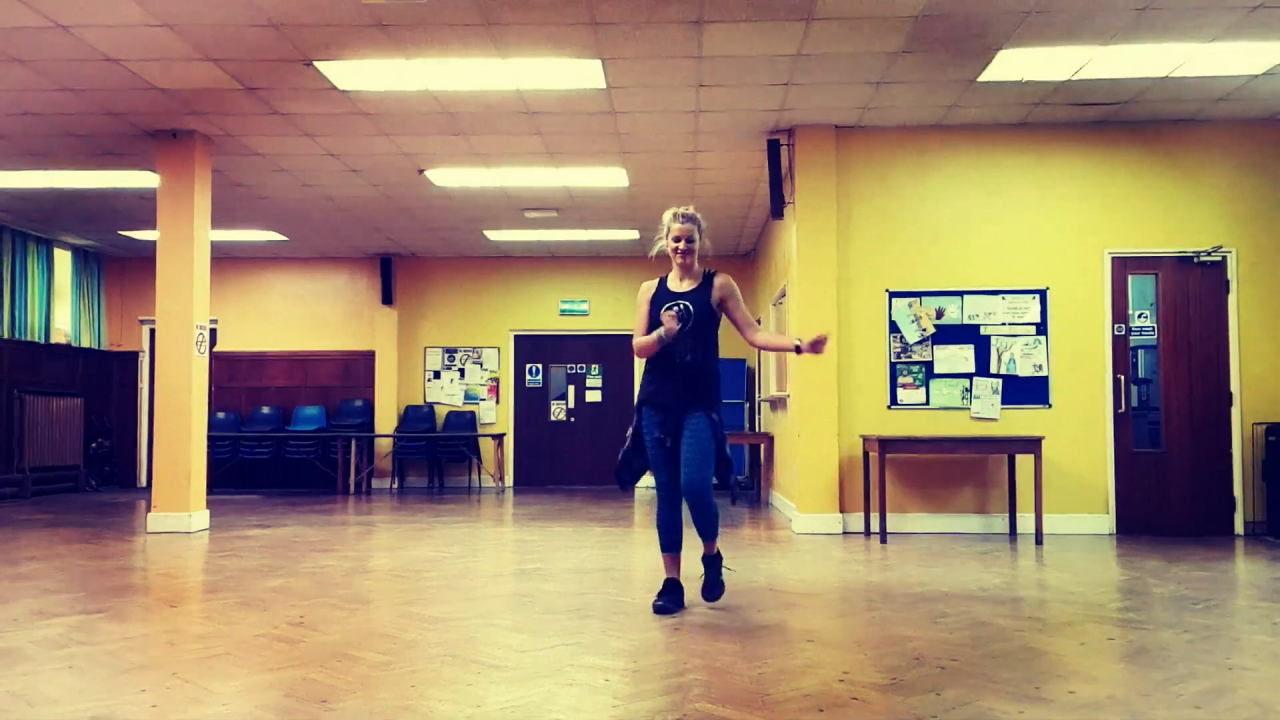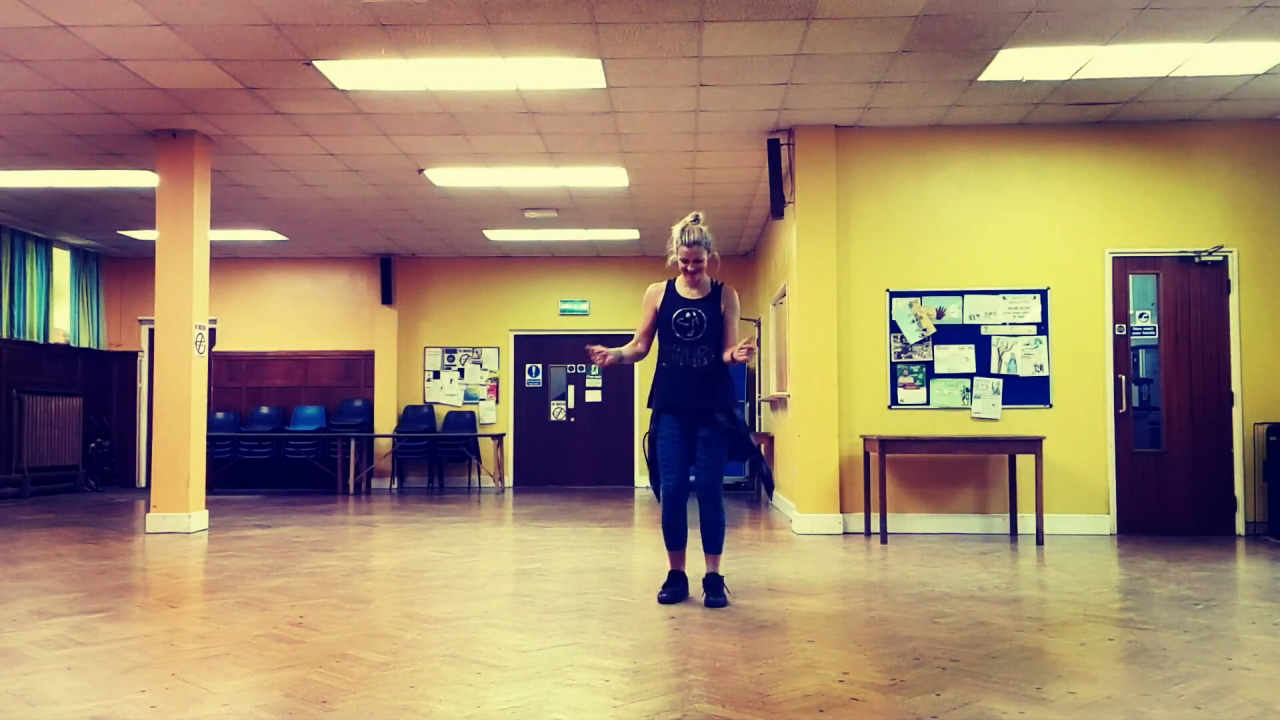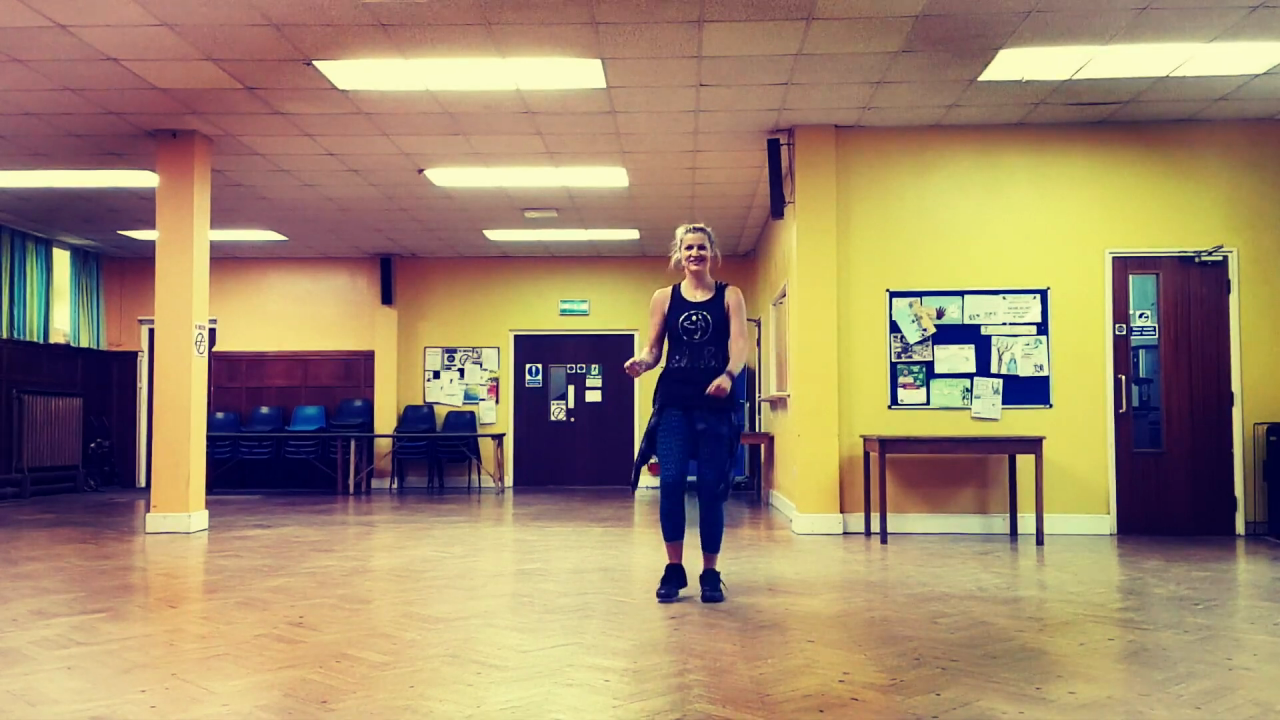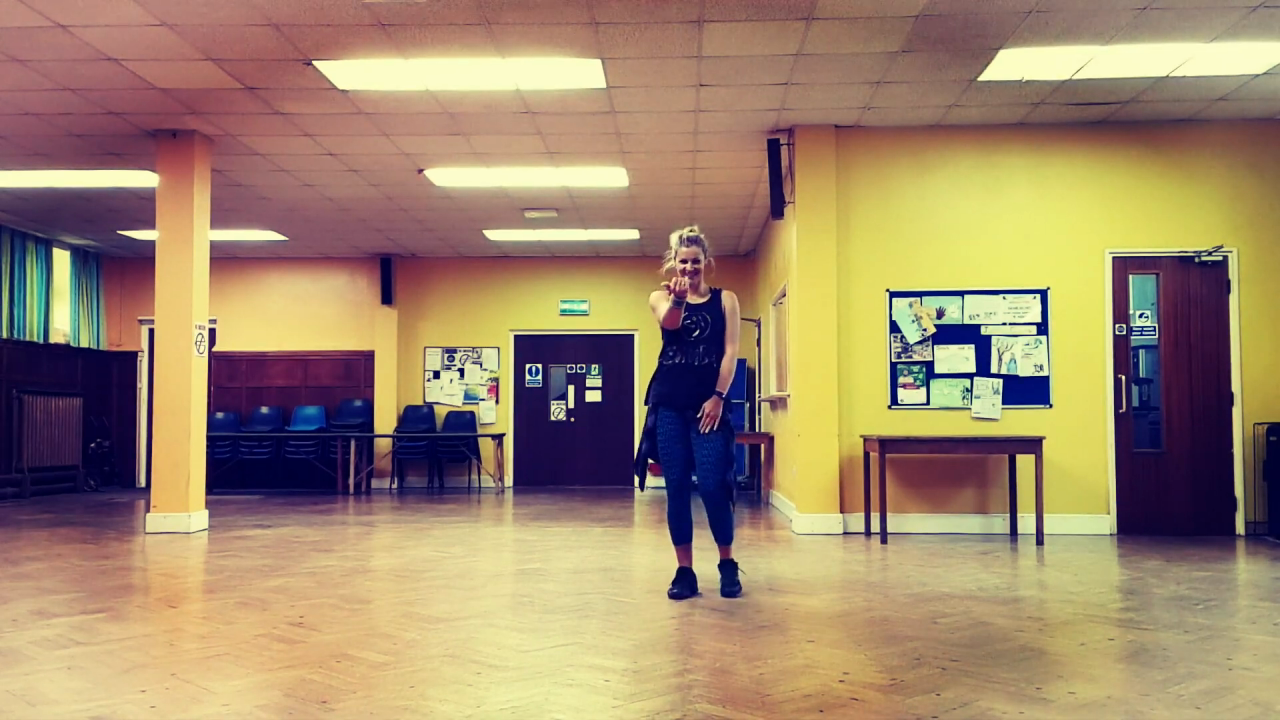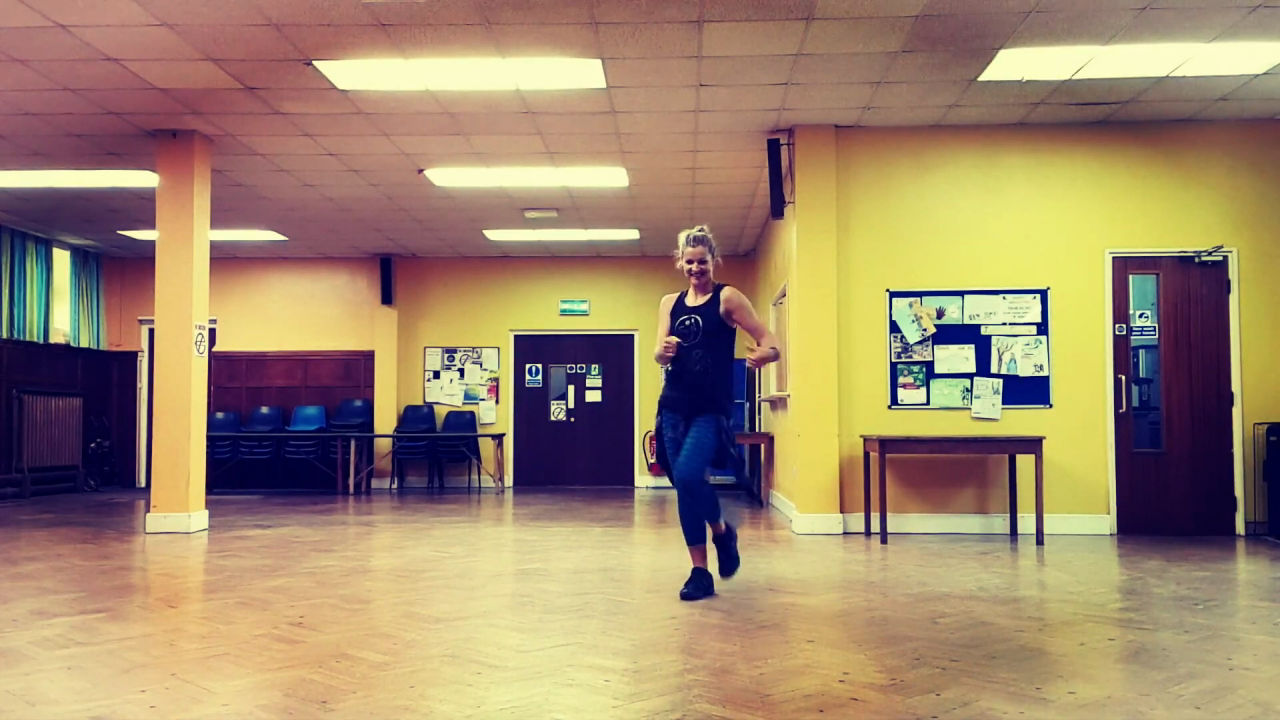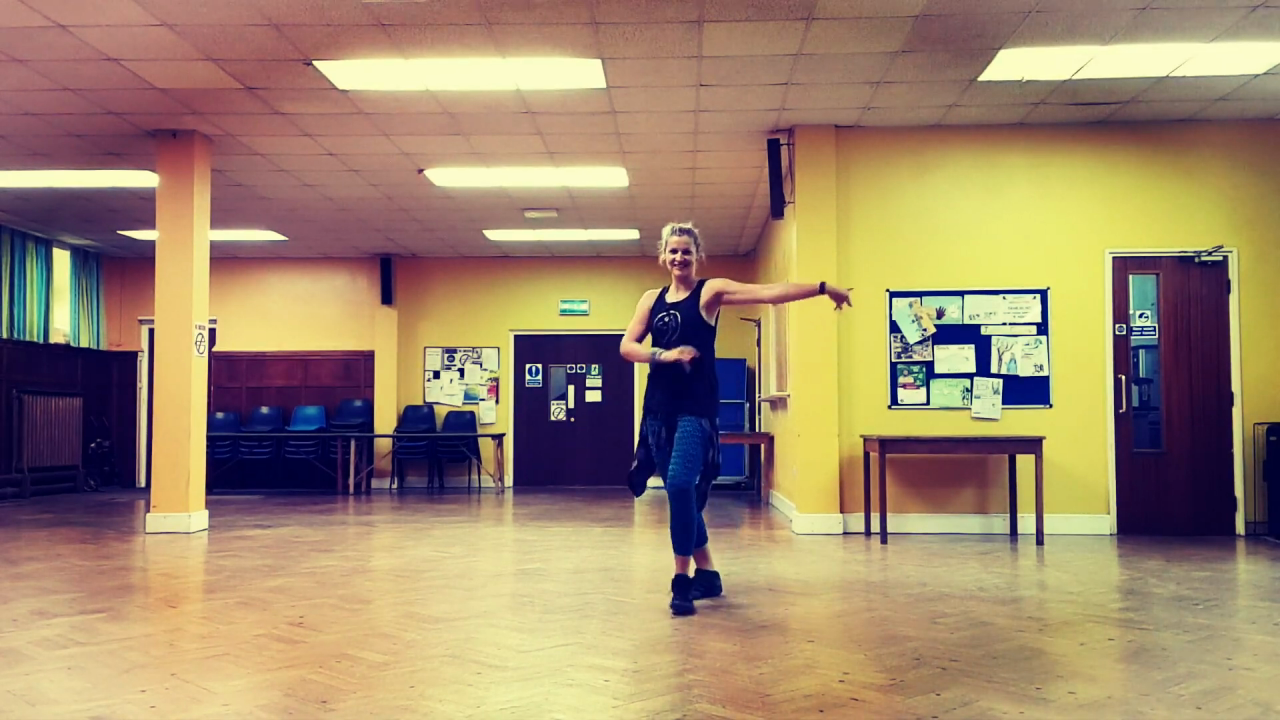
dt=0.7s
person 1, frame 1
left shoulder: (719, 285)
right shoulder: (650, 290)
left elbow: (753, 334)
right elbow: (638, 345)
left wrist: (798, 345)
right wrist: (662, 333)
left hip: (700, 402)
right hip: (656, 402)
left knee: (695, 485)
right knee: (667, 493)
left ankle: (712, 554)
right ankle: (671, 583)
person 1, frame 2
left shoulder: (725, 295)
right shoulder: (657, 293)
left elbow: (731, 349)
right elbow: (641, 346)
left wrist: (738, 355)
right wrist: (614, 356)
left hip: (714, 405)
right hip: (671, 405)
left knee: (709, 491)
right knee: (672, 491)
left ankle: (713, 577)
right ankle: (676, 574)
person 1, frame 3
left shoulder: (730, 296)
right shoulder: (664, 298)
left elbow: (739, 345)
right elbow: (652, 350)
left wrist: (729, 376)
right wrist: (640, 363)
left hip: (715, 401)
right hip: (673, 401)
left knee: (710, 489)
right knee: (671, 482)
left ankle: (710, 573)
right ankle: (674, 567)
person 1, frame 4
left shoulder: (725, 299)
right shoulder: (661, 297)
left elbow: (731, 351)
right elbow: (670, 322)
left wrist: (718, 397)
right wrist: (679, 299)
left hip: (709, 401)
right hip: (669, 401)
left knee: (713, 485)
right knee: (677, 487)
left ankle: (727, 563)
right ankle: (684, 570)
person 1, frame 5
left shoulder: (727, 298)
right shoulder: (670, 303)
left elbow: (764, 336)
right elbow: (659, 355)
left wrist: (766, 352)
right wrist: (663, 349)
left hip: (712, 405)
right hip: (674, 404)
left knee: (688, 475)
right knee: (683, 484)
left ankle: (722, 529)
right ankle: (700, 571)
person 1, frame 6
left shoulder: (710, 291)
right shoulder: (651, 299)
left elbow: (769, 293)
right elbow: (627, 346)
left wrist: (823, 288)
right wrist: (664, 354)
left hip: (696, 405)
right hip: (659, 407)
left knee: (681, 484)
right knee: (681, 493)
left ankle: (682, 578)
right ankle: (707, 573)
